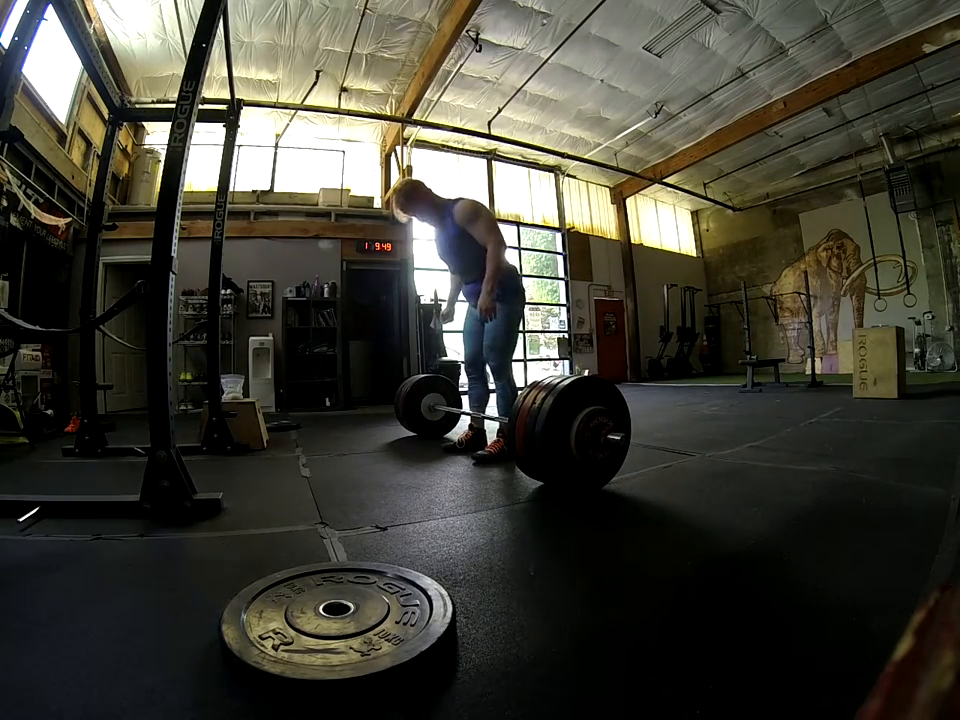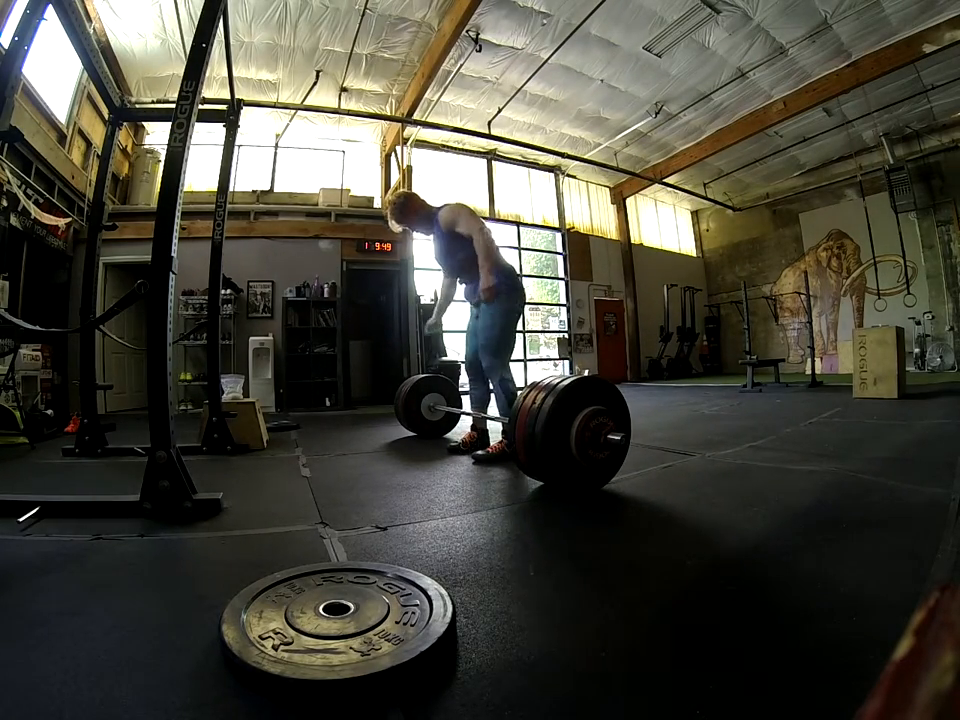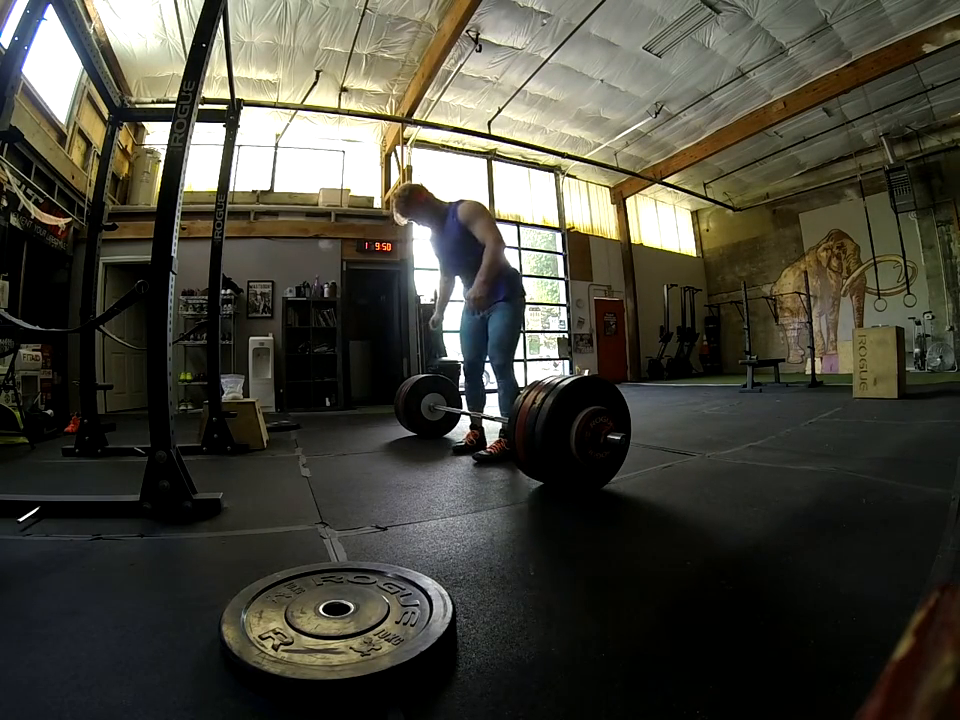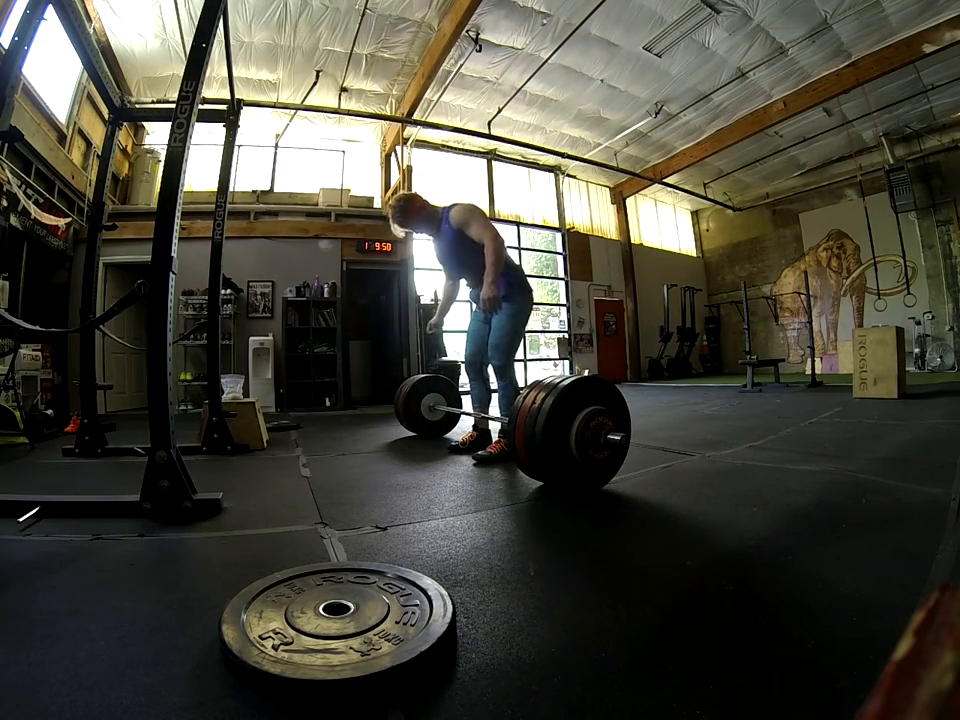
dt=0.5s
person 1, frame 1
left shoulder: (464, 210)
right shoulder: (439, 230)
left elbow: (496, 245)
left wrist: (488, 291)
right wrist: (450, 302)
left hip: (501, 296)
right hip: (475, 302)
left knee: (498, 365)
right knee: (473, 365)
left ankle: (505, 438)
right ankle: (475, 431)
person 1, frame 2
left shoulder: (449, 214)
right shoulder: (438, 237)
left elbow: (480, 232)
right elbow: (450, 279)
left wrist: (487, 275)
right wrist: (437, 316)
left hip: (499, 292)
right hip: (481, 299)
left knee: (493, 364)
right knee: (474, 364)
left ankle: (510, 438)
right ankle: (479, 432)
person 1, frame 3
left shoulder: (466, 210)
right shoulder: (436, 237)
left elbow: (495, 243)
right elbow: (446, 276)
left wrist: (480, 284)
right wrist: (438, 311)
left hip: (504, 298)
right hip: (474, 303)
left knee: (500, 364)
right knee: (471, 366)
left ankle: (508, 438)
right ankle: (477, 431)
person 1, frame 4
left shoulder: (460, 214)
right shoulder: (438, 240)
left elbow: (494, 240)
right elbow: (452, 280)
left wrist: (490, 284)
right wrist: (439, 316)
left hip: (509, 295)
right hip: (483, 302)
left knee: (500, 363)
right knee: (473, 364)
left ankle: (508, 439)
right ankle: (481, 431)
